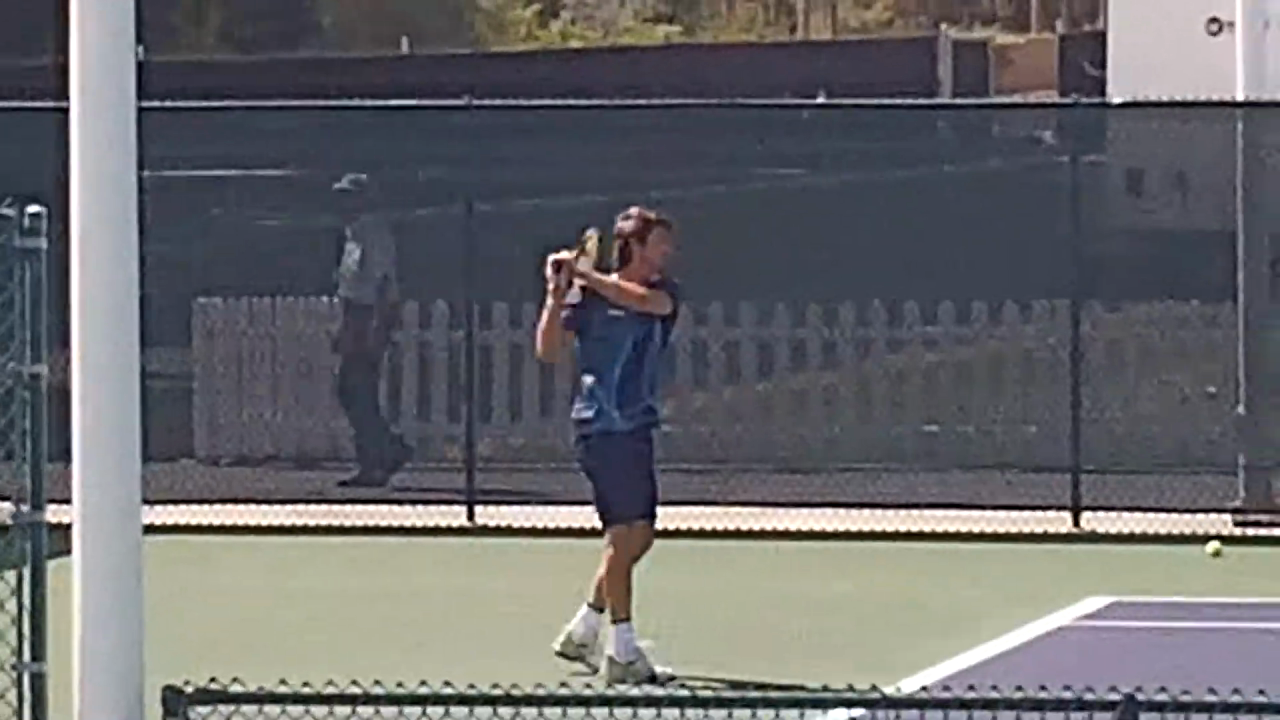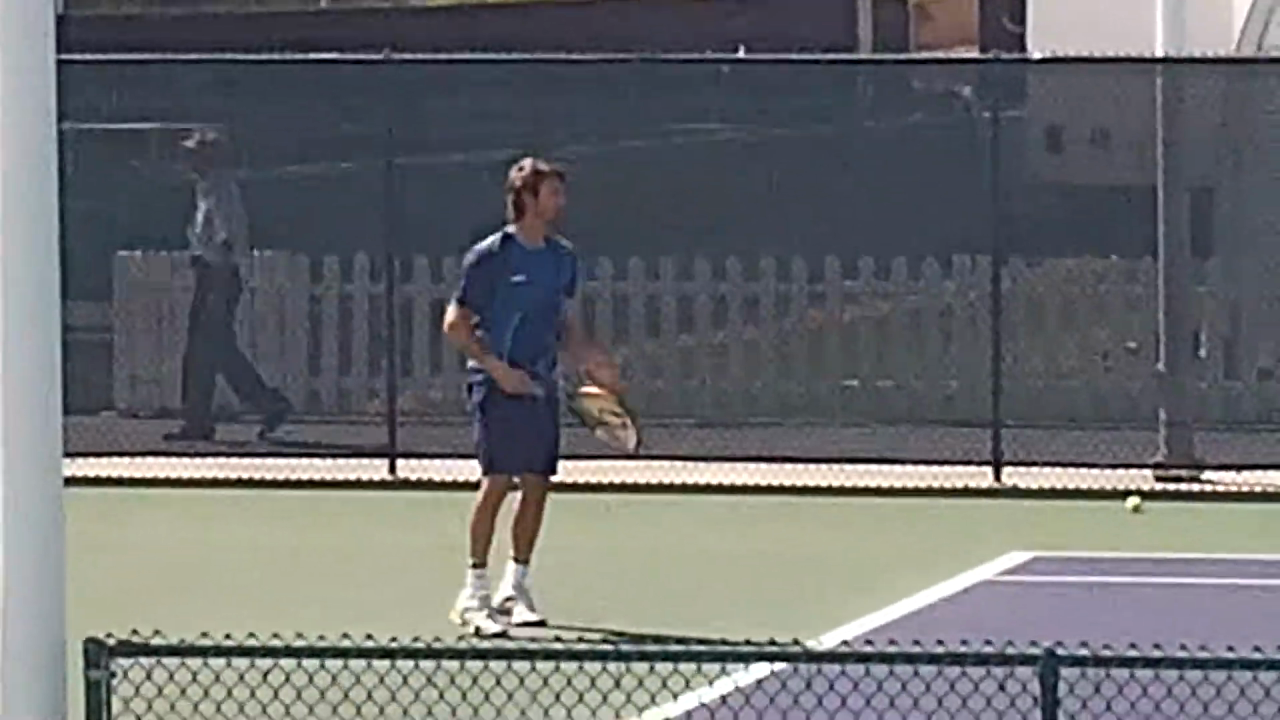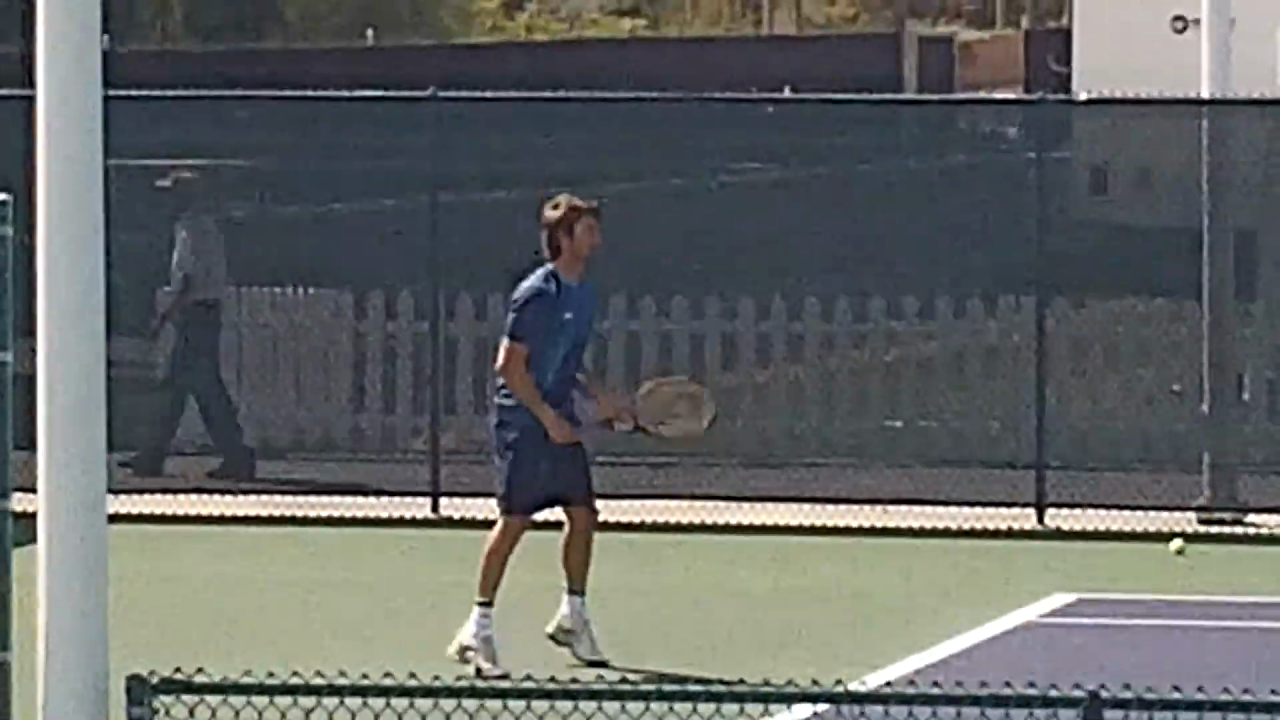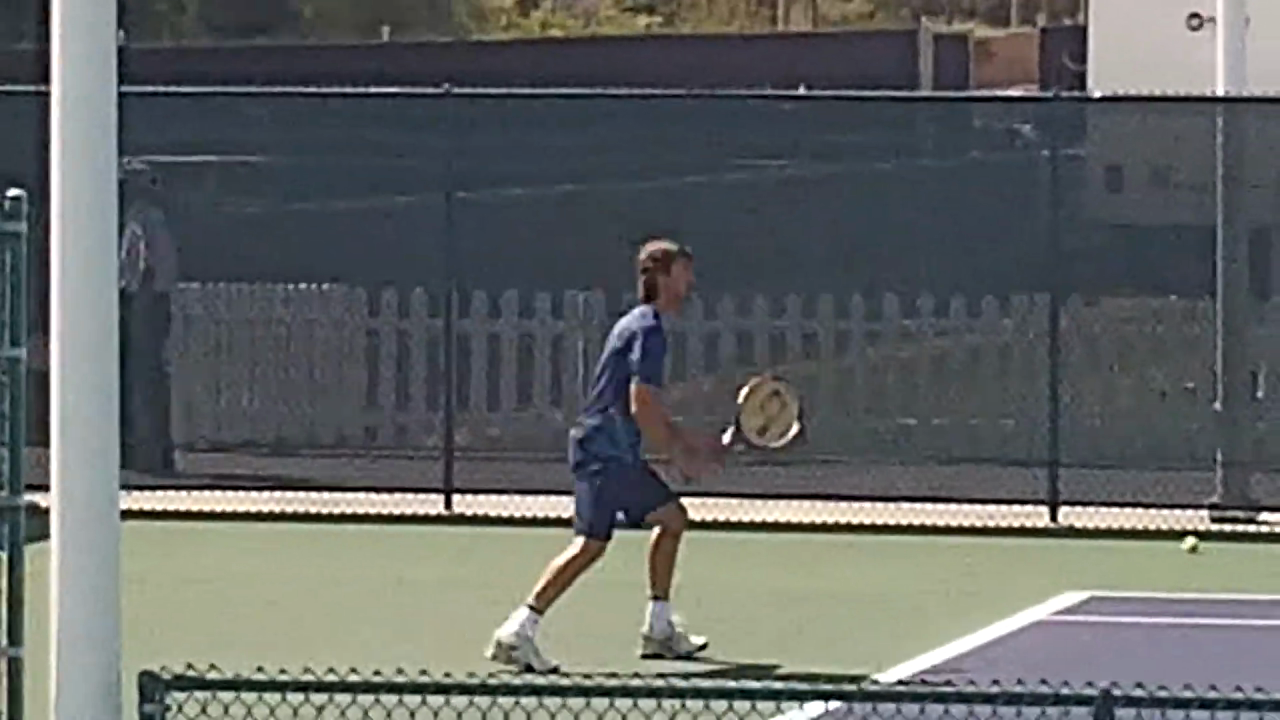
dt=0.5s
person 1, frame 1
left shoulder: (663, 291)
right shoulder: (587, 297)
left elbow: (644, 302)
right elbow: (548, 350)
left wrist: (588, 276)
right wrist: (556, 292)
left hip: (638, 427)
right hip: (602, 428)
left knee: (640, 534)
right knee: (624, 532)
left ankle: (582, 630)
right ankle: (620, 651)
person 1, frame 2
left shoulder: (563, 256)
right shoulder: (490, 254)
left elbow: (567, 323)
right elbow: (455, 324)
left wrist: (592, 361)
right wrist: (496, 366)
left hip: (541, 386)
right hip: (497, 385)
left knee: (536, 484)
right knee: (497, 480)
left ankle: (513, 588)
right ankle: (474, 593)
person 1, frame 3
left shoulder: (584, 291)
right shoulder: (537, 293)
right elbow: (508, 363)
left wrist: (596, 395)
right wrist: (547, 416)
left hip: (561, 425)
right hip: (524, 422)
left knee: (584, 516)
right knee: (514, 521)
left ankle: (571, 618)
right ankle: (474, 632)
person 1, frame 4
left shoulder: (646, 327)
right shoulder: (648, 330)
right elbow: (642, 407)
left wrist: (690, 441)
right wrist: (682, 458)
left hip: (618, 452)
right hip: (604, 449)
left knee: (673, 520)
right knee: (590, 543)
left ankle: (660, 630)
right ankle: (516, 633)
person 2, frame 1
left shoulder: (373, 232)
right shoulder: (355, 233)
left elbow: (385, 283)
left wrist: (378, 326)
right wrist: (345, 329)
left hip: (369, 322)
right hip: (358, 320)
left knee: (357, 393)
right knee: (353, 392)
right ankle: (387, 455)
person 2, frame 2
left shoulder: (219, 190)
right shoulder: (209, 189)
left elbow: (226, 244)
left wrist: (215, 291)
left hip: (217, 277)
right hip: (210, 278)
left knee: (202, 352)
right knee: (212, 352)
person 2, frame 3
left shoulder: (193, 229)
right shoulder: (194, 226)
left elbow: (188, 281)
left wrist: (163, 317)
left hip: (196, 315)
right hip: (198, 315)
left knee: (207, 390)
right knee: (175, 386)
left ankle: (228, 458)
person 2, frame 4
left shoulder: (141, 220)
right shoulder: (148, 216)
left elbow: (148, 272)
left wrist: (138, 311)
left hip: (144, 304)
right hip: (153, 304)
left knee: (142, 379)
right knee: (144, 378)
left ankle: (154, 452)
right ankle: (157, 452)
